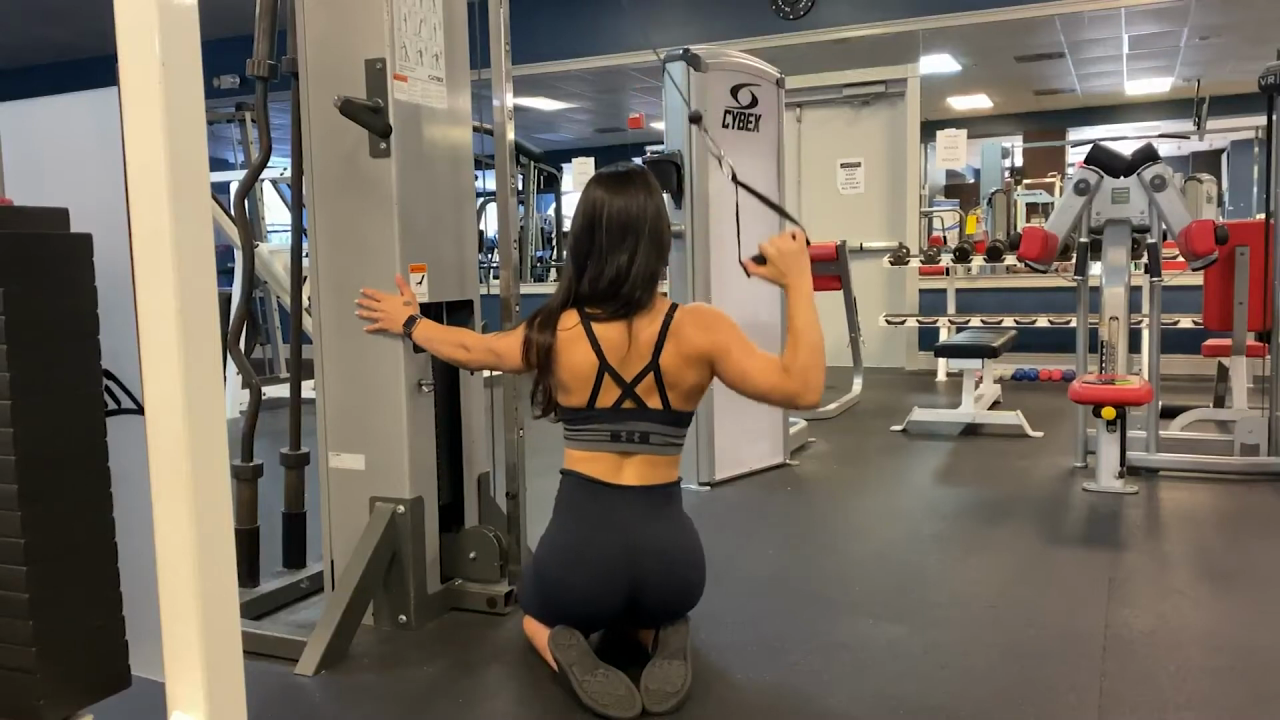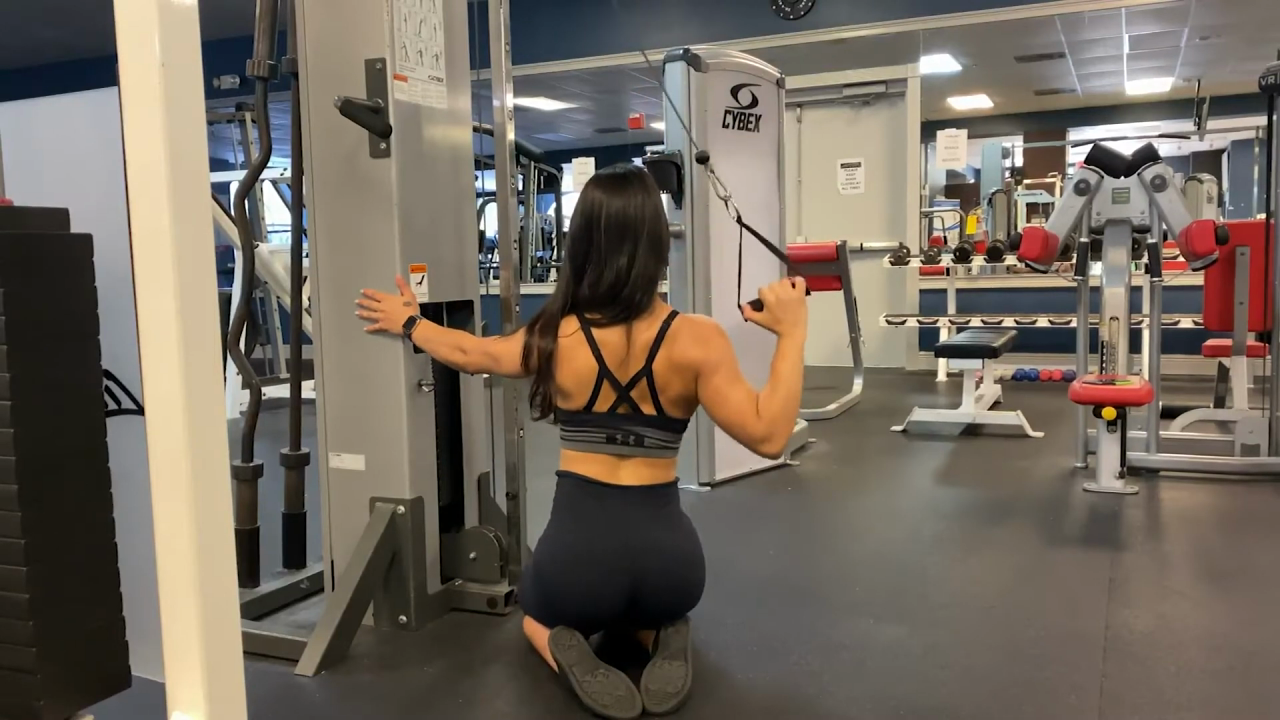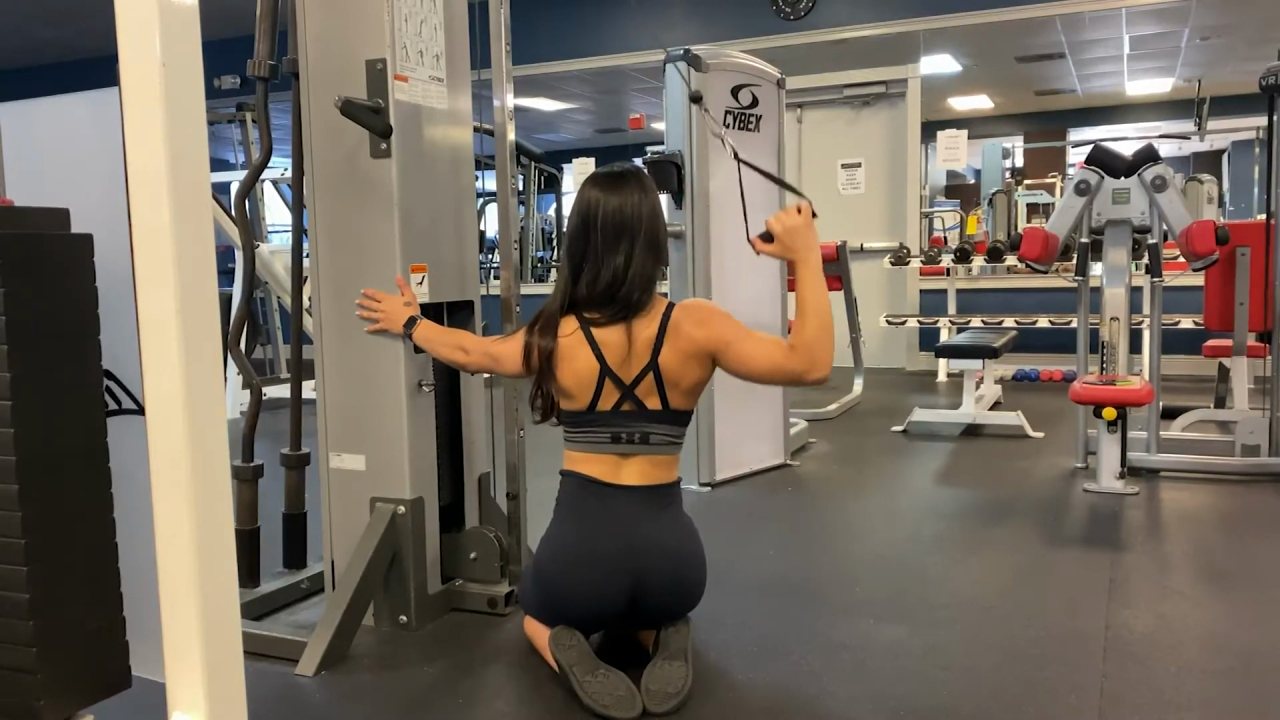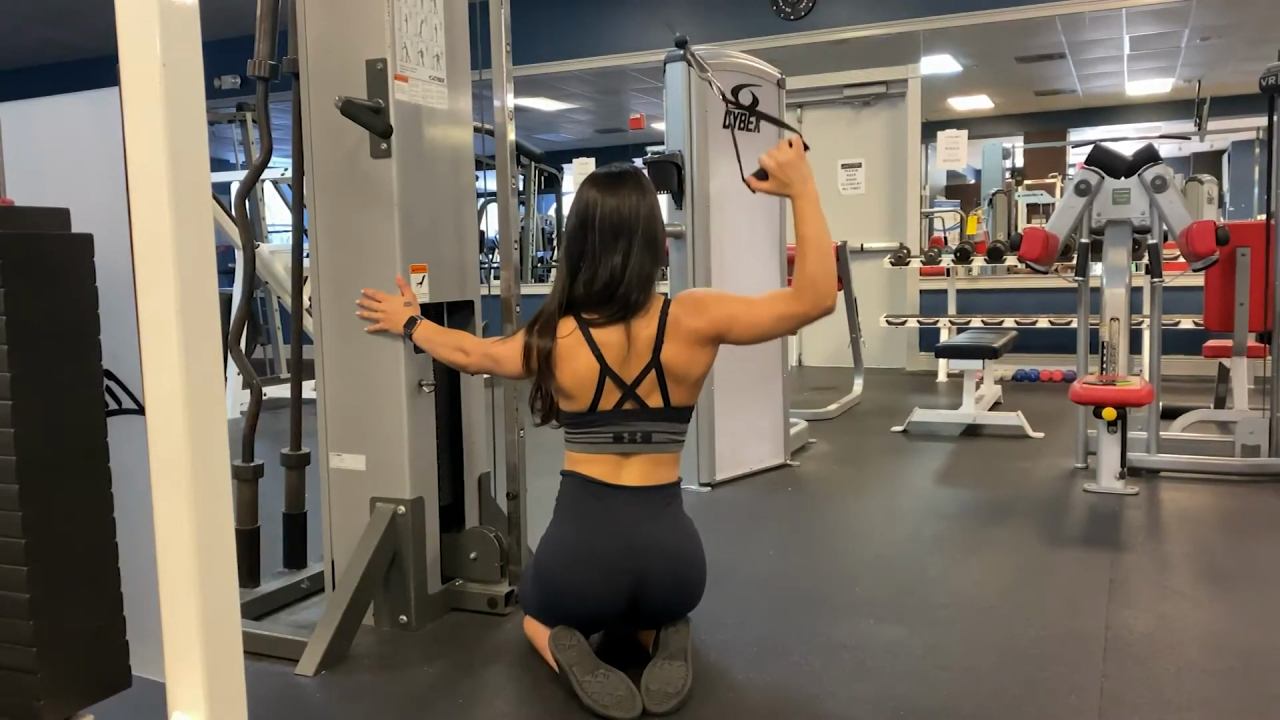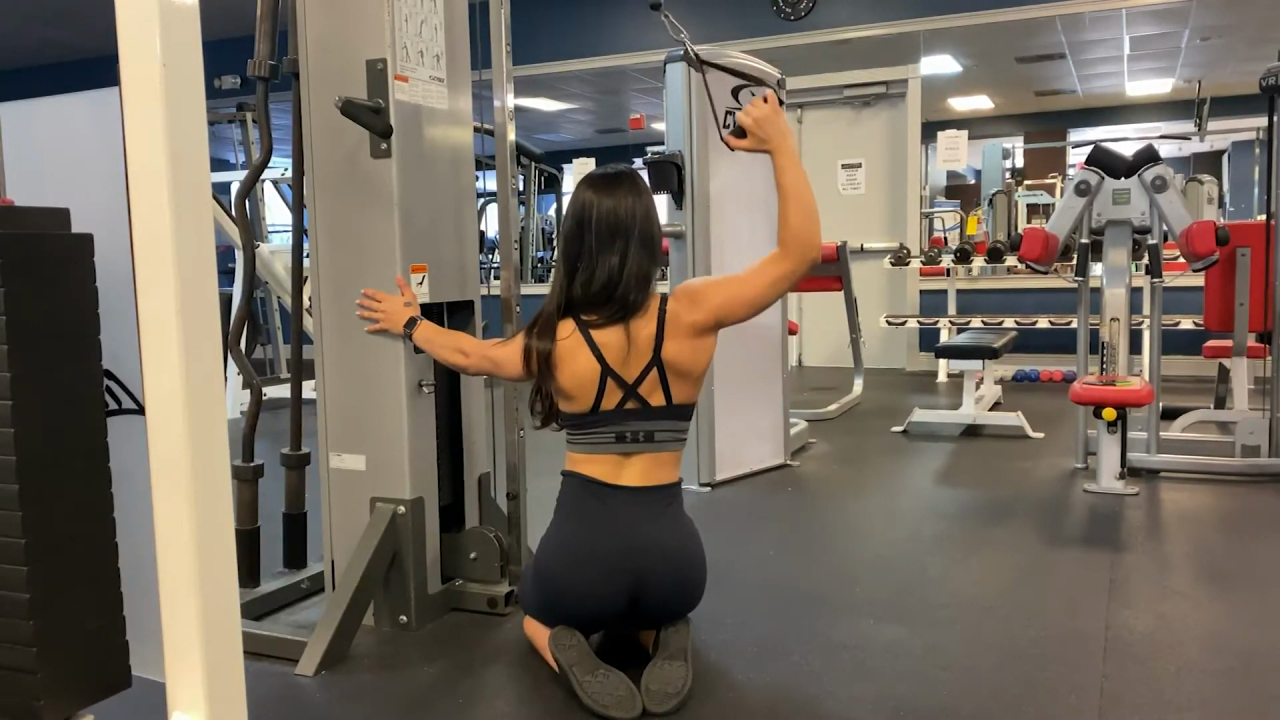
dt=0.3s
person 1, frame 1
left shoulder: (558, 333)
right shoulder: (698, 328)
left elbow: (472, 349)
right elbow: (804, 389)
left wrist: (408, 321)
right wrist: (798, 282)
left hip: (580, 543)
right hip: (668, 550)
left knee: (539, 612)
right knee: (649, 600)
left ankle: (567, 653)
right ankle: (661, 638)
person 1, frame 2
left shoulder: (556, 338)
right shoulder: (695, 339)
left elbow: (470, 353)
right elbow: (769, 437)
left wrist: (408, 323)
right wrist: (791, 330)
left hip: (578, 549)
right hip: (666, 552)
left knee: (539, 611)
right knee: (647, 603)
left ankle: (565, 650)
right ankle: (662, 636)
person 1, frame 3
left shoulder: (555, 338)
right shoulder: (694, 328)
left elbow: (471, 353)
right elbow: (811, 363)
left wrist: (409, 323)
right wrist: (805, 253)
left hip: (581, 545)
right hip: (669, 552)
left knee: (538, 613)
right knee: (650, 599)
left ankle: (568, 653)
right ankle: (663, 638)
person 1, frame 4
left shoulder: (554, 339)
right shoulder: (693, 322)
left elbow: (470, 352)
right elbow: (815, 298)
left wrist: (409, 322)
right wrist: (801, 189)
left hip: (579, 550)
right hip: (669, 552)
left knee: (539, 612)
right knee: (652, 600)
left ankle: (566, 652)
right ankle: (663, 637)
person 1, frame 5
left shoulder: (555, 342)
right shoulder: (691, 318)
left elbow: (472, 355)
right elbow: (799, 252)
left wrist: (408, 322)
right wrist: (779, 143)
left hip: (582, 546)
right hip: (670, 551)
left knee: (539, 614)
right knee: (653, 602)
left ankle: (569, 657)
right ankle: (662, 641)
